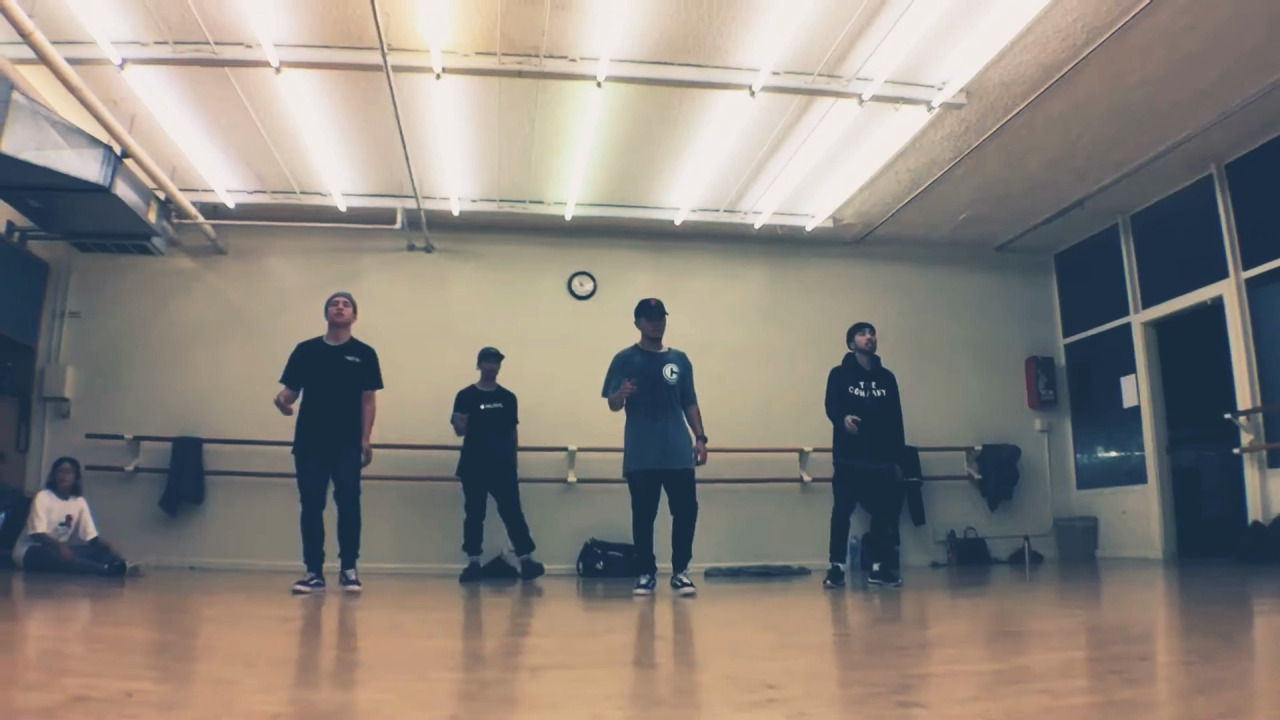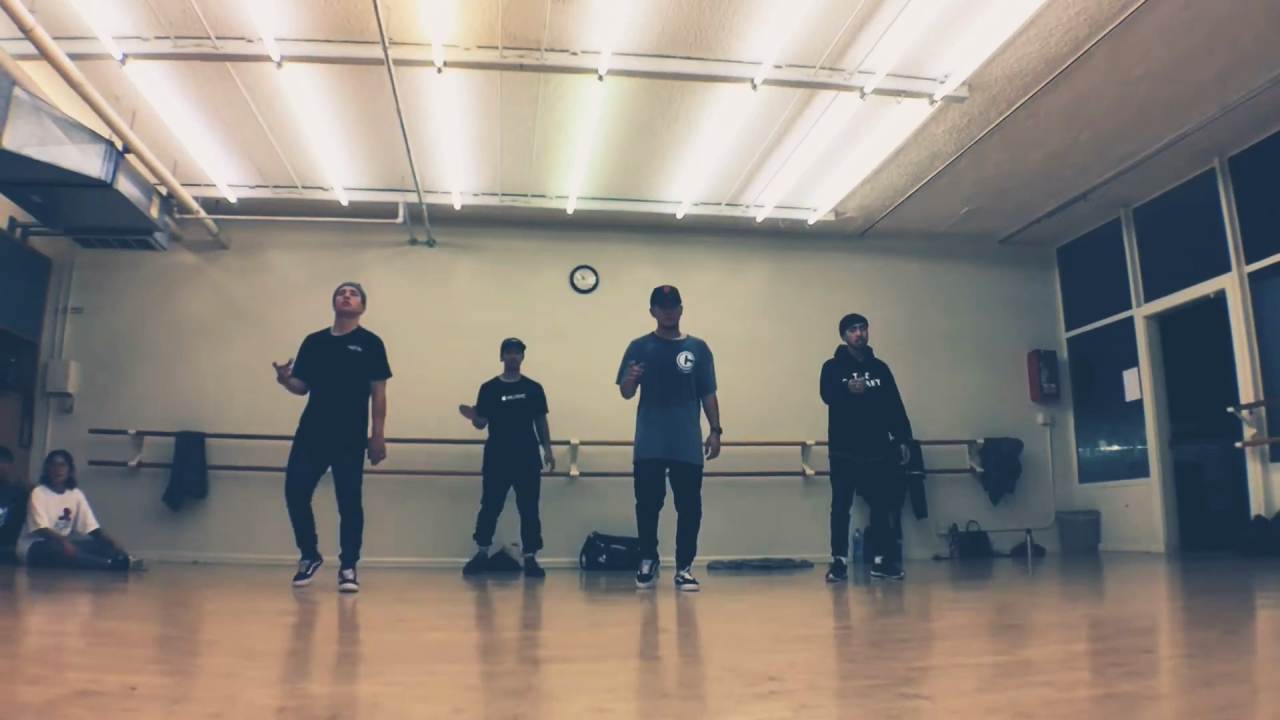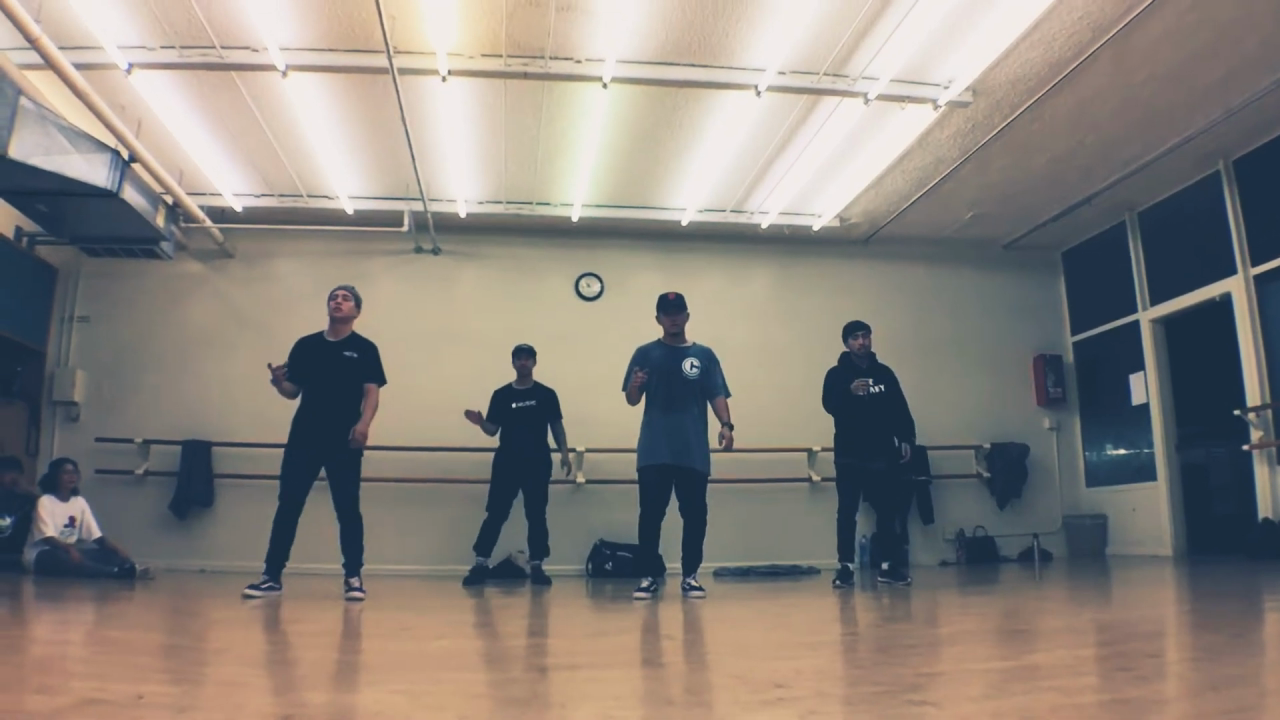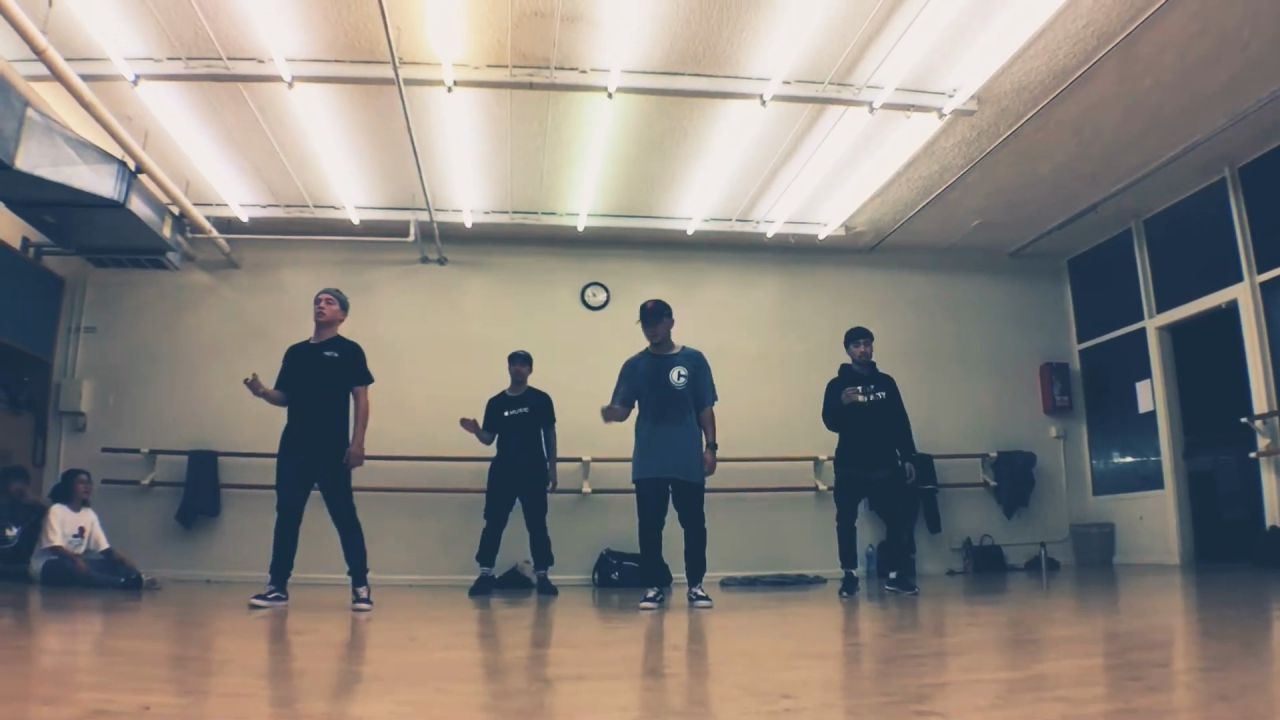
dt=0.4s
person 1, frame 1
left shoulder: (364, 354)
right shoulder: (305, 350)
left elbow: (368, 400)
right elbow: (291, 389)
left wrist: (365, 440)
right wrist: (282, 401)
left hip: (346, 443)
right hip: (309, 442)
left knee: (348, 502)
right knee: (311, 506)
left ankle: (349, 567)
right ankle: (314, 572)
person 1, frame 2
left shoulder: (370, 343)
right shoulder: (313, 342)
left elbow: (378, 392)
right elbow: (302, 387)
left wrist: (378, 435)
right wrist: (285, 379)
left hip: (350, 437)
right hip: (311, 432)
left knee: (349, 501)
right knee: (296, 492)
left ankle: (348, 568)
right ankle: (310, 556)
person 1, frame 3
left shoulder: (365, 349)
right shoulder: (305, 346)
left elbow: (371, 393)
right elbow: (293, 392)
left wrist: (364, 424)
right wrist: (278, 382)
left hip: (343, 443)
right hip: (303, 439)
left knee: (348, 510)
right knee: (287, 506)
left ankle: (353, 576)
right ankle: (272, 575)
person 1, frame 4
left shoulder: (349, 351)
right shoulder: (295, 353)
left elbow: (361, 398)
right elbow: (284, 398)
left wrist: (357, 442)
right wrist: (261, 392)
left hip: (333, 450)
right hip: (293, 447)
left knee: (344, 516)
right knee: (287, 516)
left ankle: (360, 586)
right ankle: (277, 586)
person 2, frame 1
left shoulder: (680, 360)
right shoulder: (625, 360)
left elbow: (690, 403)
right elbow: (613, 404)
left wrist: (700, 438)
right wrist: (621, 394)
left hip: (678, 451)
right hip: (640, 454)
left knee: (686, 509)
right knee: (643, 514)
left ankle: (680, 571)
right ankle: (646, 573)
person 2, frame 2
left shoulder: (698, 348)
right shoulder: (640, 347)
left elbow: (708, 393)
right elbow: (626, 393)
left wrist: (715, 430)
right wrist: (630, 379)
left hip: (687, 444)
right hip: (649, 442)
left knee: (690, 507)
right knee: (648, 503)
left ankle: (684, 568)
right ankle: (648, 559)
person 2, frame 3
left shoulder: (704, 355)
right shoulder: (645, 354)
left elbow: (717, 395)
right elbow: (632, 400)
left wrist: (726, 425)
right wrist: (634, 385)
left hip: (694, 451)
right hip: (654, 450)
left knee: (695, 514)
right knee: (650, 513)
left ankle: (690, 575)
right ankle: (649, 576)
person 2, frame 4
left shoulder: (694, 360)
right shoulder: (634, 365)
left elbow: (706, 408)
right elbow: (624, 411)
left wrist: (711, 446)
right wrist: (613, 412)
left hip: (688, 460)
right hip: (648, 462)
left knee: (693, 523)
right knee: (650, 525)
left ankle: (696, 585)
right ankle: (654, 586)
person 3, frame 1
left shoulder: (887, 377)
right shoulder: (840, 374)
left elbow: (896, 420)
right elbow: (831, 406)
left wrist: (896, 457)
right wrist: (843, 419)
left hip: (881, 459)
right hip: (848, 458)
left knee: (884, 513)
right knee: (842, 512)
left ankle: (878, 566)
right ankle: (837, 567)
person 3, frame 2
left shoulder: (880, 368)
right shoulder: (833, 367)
left elbow: (895, 406)
right elbow: (827, 395)
left wrist: (902, 439)
right wrist: (847, 389)
left hip: (877, 450)
right hip: (843, 451)
left knee: (882, 505)
right knee: (841, 506)
left ankle: (880, 559)
right ankle: (839, 560)
person 3, frame 3
left shoulder: (885, 373)
right shoulder: (837, 374)
left elbow: (900, 409)
right elbow: (829, 405)
left wrist: (906, 438)
right wrist: (849, 392)
left hip: (882, 455)
right hip: (849, 457)
left knee: (888, 510)
right knee: (847, 511)
left ankle: (888, 565)
right ankle: (846, 566)
person 3, frame 4
left shoulder: (886, 382)
right shoulder: (838, 385)
left elbow: (900, 422)
right elbow: (830, 422)
left wrist: (907, 457)
right wrist: (842, 403)
left hip: (885, 465)
right hip: (850, 467)
left knee: (897, 518)
right knee: (845, 518)
left ankle: (896, 575)
right ankle: (849, 574)
person 4, frame 1
left shoulder: (508, 398)
right shoulder: (465, 396)
left elbow: (512, 432)
right elbow: (459, 431)
left wrist: (514, 463)
right wrist: (460, 424)
left hip: (503, 465)
right hip: (474, 466)
left knee: (513, 512)
right knee: (474, 514)
left ankle: (526, 559)
right ankle: (474, 563)
person 4, frame 2
left shoulder: (534, 388)
right shoulder: (489, 388)
left elbow: (541, 421)
right elbow: (481, 423)
left wrist: (547, 449)
right wrist: (472, 417)
left hip: (527, 457)
right hip: (497, 457)
left knee: (529, 508)
right knee: (490, 506)
left ankle: (530, 557)
right ankle: (482, 553)
person 4, frame 3
left shoulder: (547, 394)
right shoulder: (501, 395)
left elbow: (556, 426)
right elbow: (492, 429)
left wrist: (564, 453)
right wrist: (480, 422)
left hip: (537, 463)
right hip: (506, 462)
left knee: (536, 516)
right knee: (495, 514)
left ankle: (536, 565)
right ankle: (480, 563)
person 4, frame 4
left shoulder: (541, 399)
right shoulder: (495, 402)
left elbow: (549, 434)
right elbow: (489, 438)
left wrist: (552, 467)
right wrist: (476, 431)
left hip: (533, 471)
right hip: (503, 470)
left knee: (537, 524)
right knee: (494, 522)
left ankle: (542, 575)
right ankle: (485, 574)
